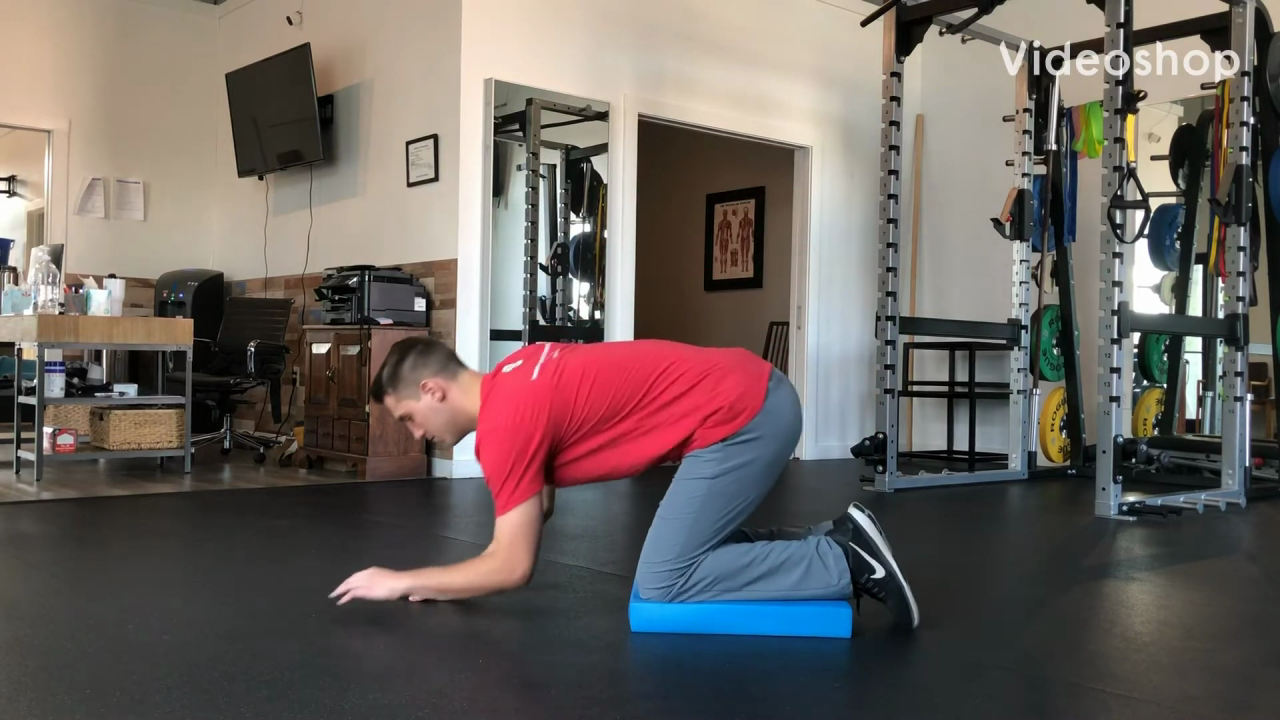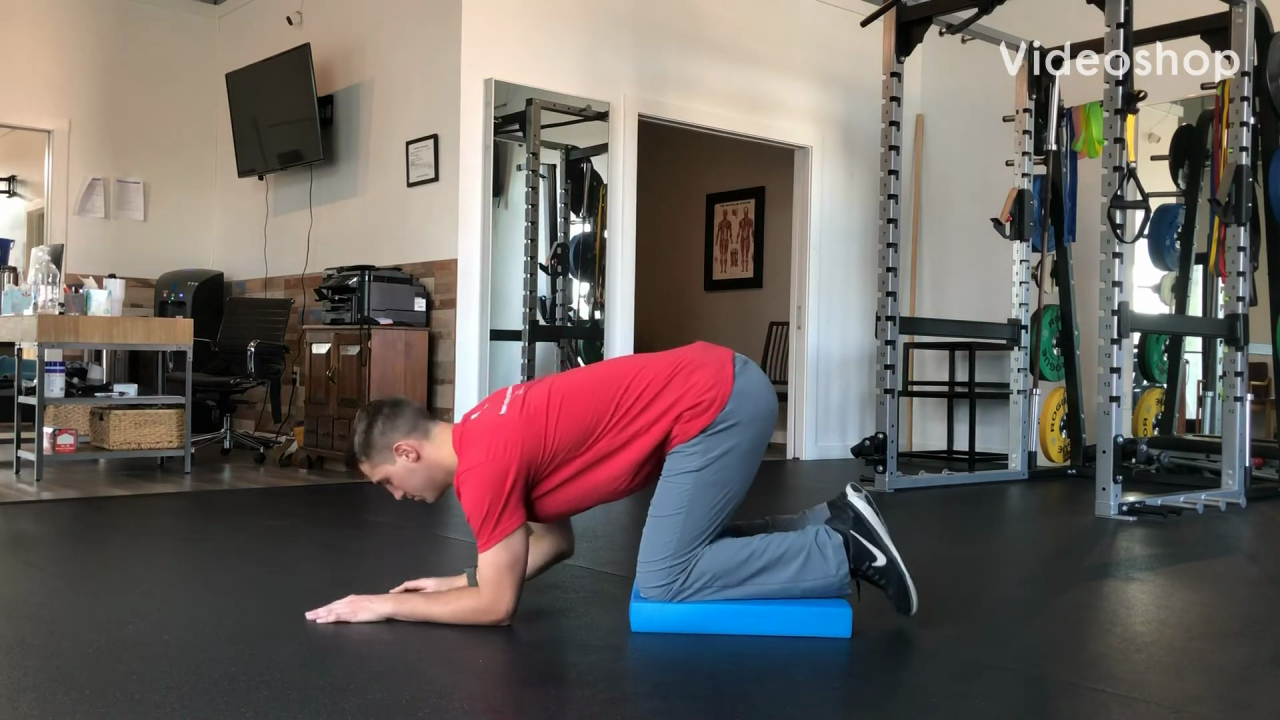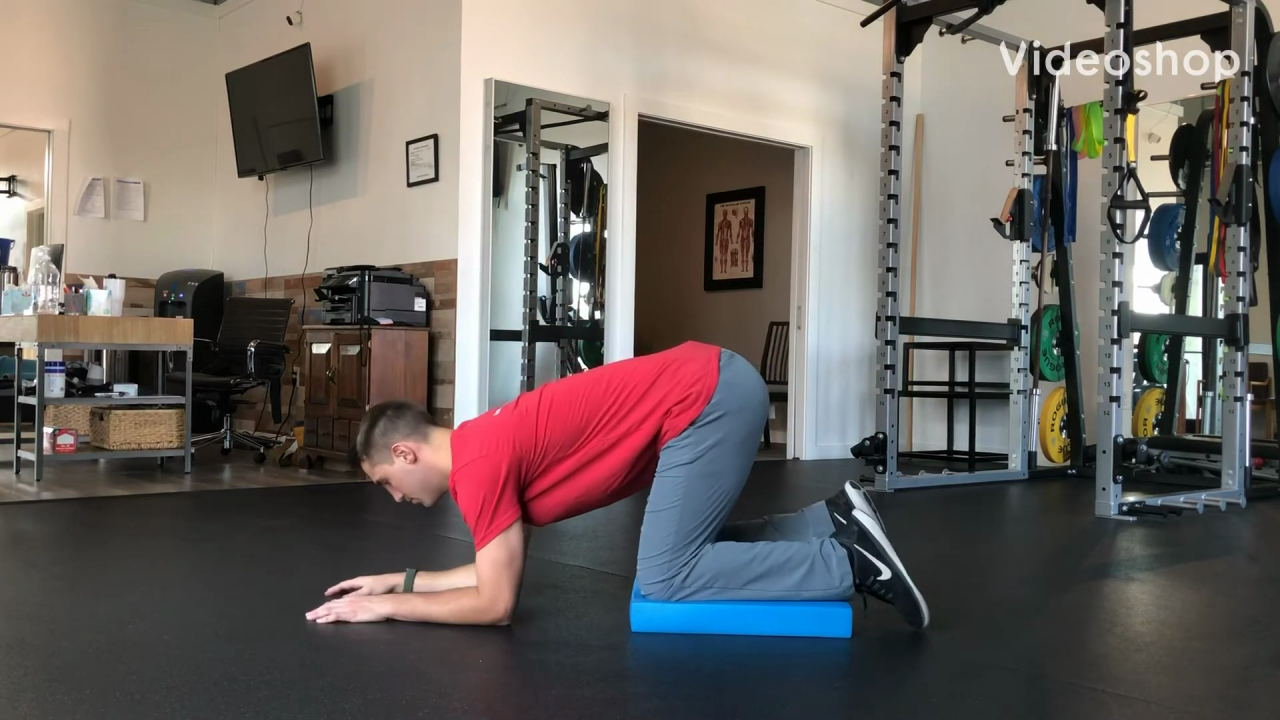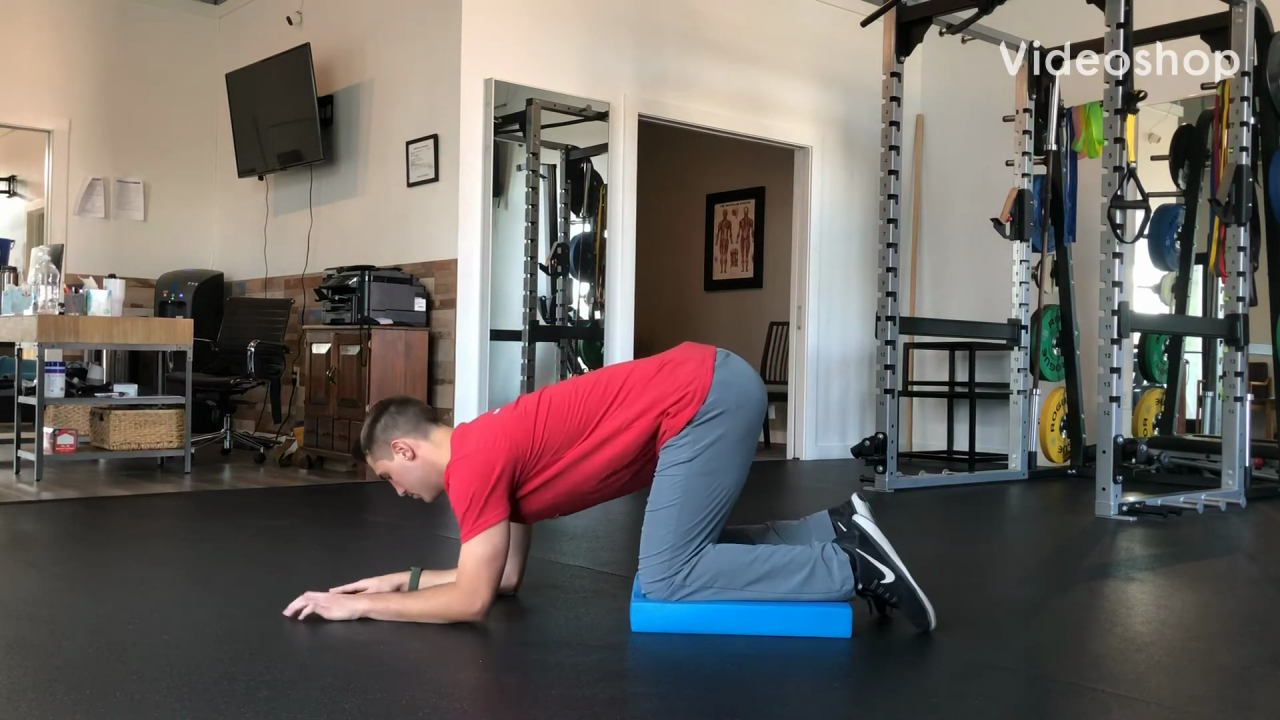
dt=0.4s
person 1, frame 1
left shoulder: (506, 422)
right shoulder: (514, 377)
left elbow: (513, 565)
right elbow: (531, 503)
left wrist: (405, 581)
right wrist: (449, 580)
left hip: (742, 417)
right hip: (756, 393)
left knee: (663, 584)
right knee: (687, 552)
left ankle: (846, 563)
right ankle: (834, 538)
person 1, frame 2
left shoulder: (483, 465)
right shoulder: (490, 430)
left elbow: (497, 605)
right elbow: (556, 540)
left wrist: (387, 604)
right wrist: (467, 578)
left hip: (717, 405)
right hip: (728, 384)
left knee: (666, 582)
right knee: (685, 550)
left ankle: (844, 551)
right ankle: (834, 523)
person 1, frame 3
left shoulder: (477, 465)
right shoulder: (492, 446)
left elbow: (496, 603)
right elbow: (495, 570)
left wrist: (386, 607)
right wrist: (397, 580)
left hip: (708, 398)
right hip: (719, 385)
left knee: (666, 578)
right knee: (686, 549)
left ankle: (849, 563)
right ankle: (834, 519)
person 1, frame 4
left shoulder: (473, 463)
right shoulder: (497, 452)
left elbow: (472, 599)
right elbow: (504, 574)
left wrist: (364, 605)
right wrist: (402, 579)
left hip: (707, 396)
right hip: (718, 385)
left knee: (667, 579)
right knee: (686, 550)
left ankle: (851, 566)
right ankle: (838, 530)
